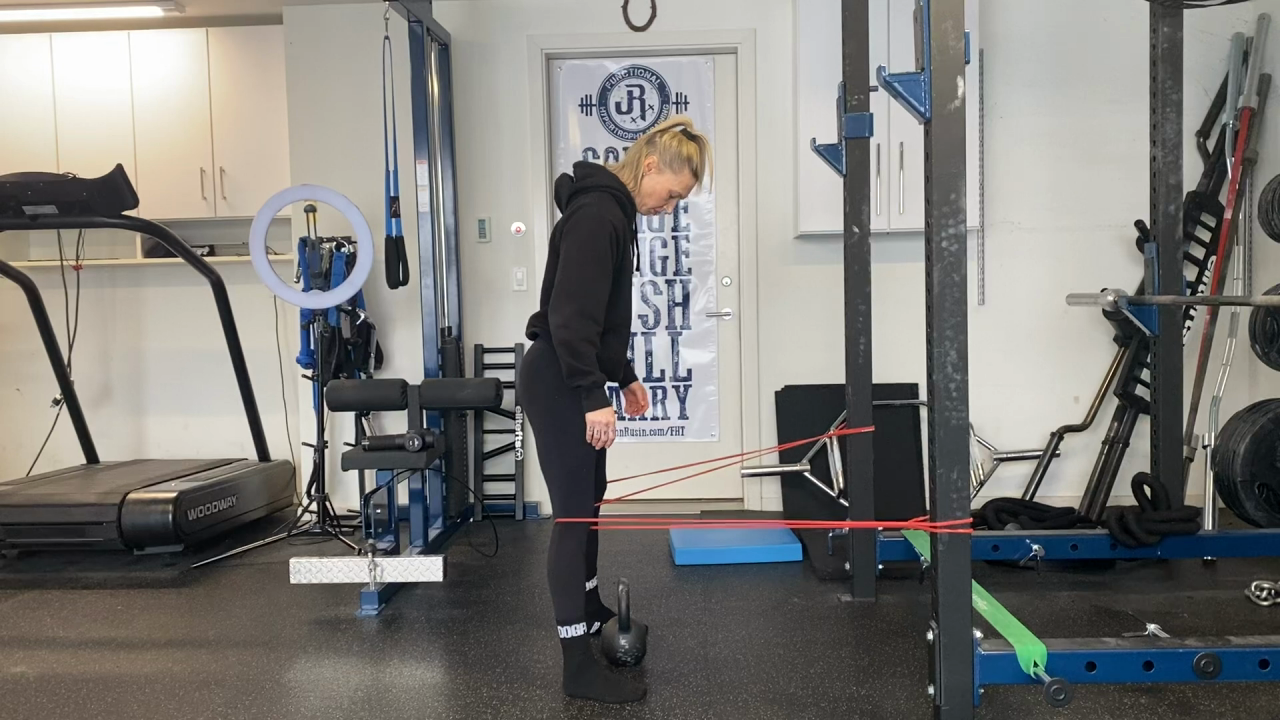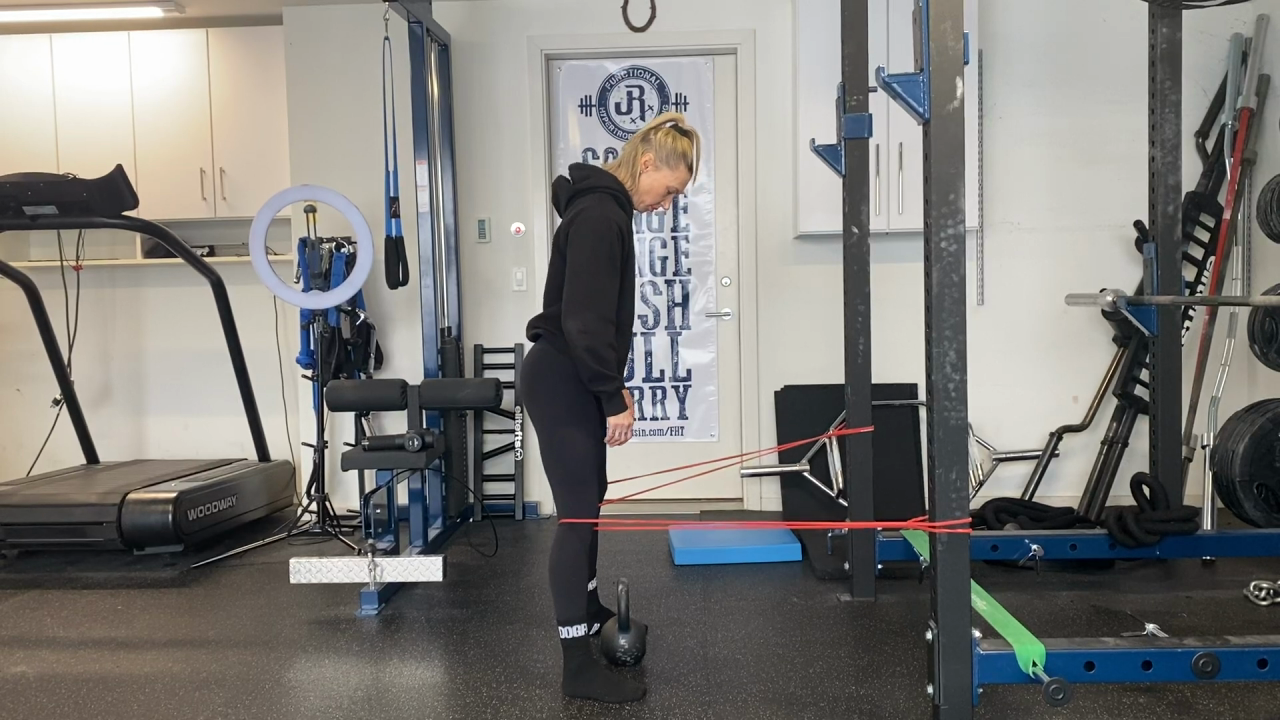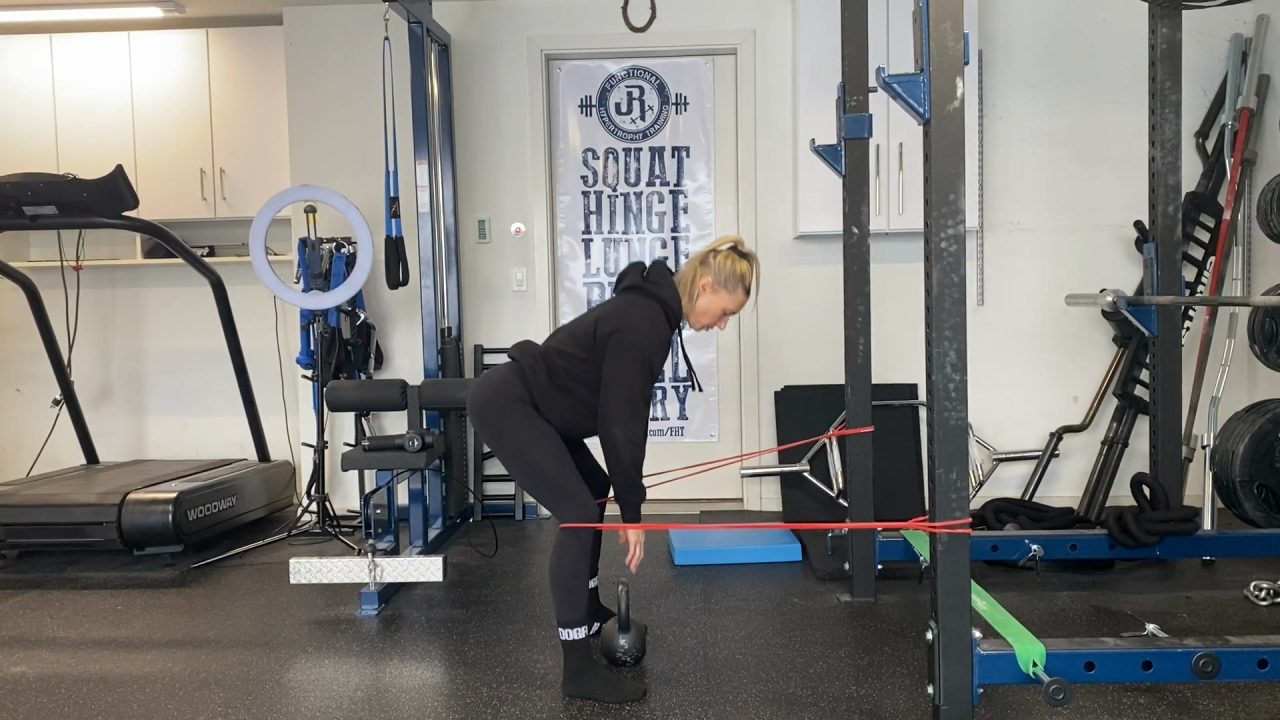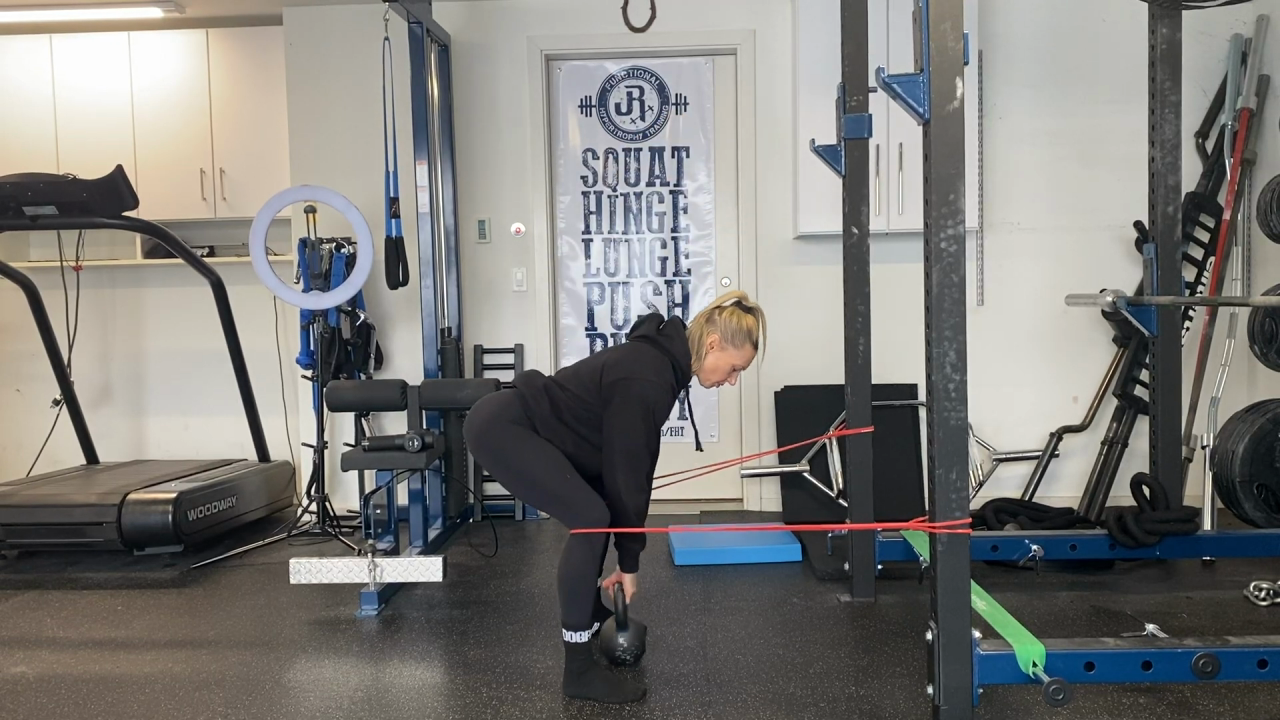
dt=0.7s
person 1, frame 1
left shoulder: (609, 210)
right shoulder: (595, 215)
right elbow: (571, 316)
left wrist: (625, 375)
right wrist: (594, 397)
left hip: (573, 380)
right hip: (558, 383)
left knee: (588, 499)
right knee: (574, 512)
left ankle: (591, 615)
right ankle: (578, 665)
person 1, frame 2
left shoulder: (604, 208)
right shoulder: (598, 215)
right elbow: (585, 320)
left wrist: (613, 385)
right wrist: (611, 398)
left hip: (571, 378)
right hip: (561, 381)
left knee: (589, 501)
right knee: (578, 512)
left ankle: (591, 614)
right ankle: (579, 666)
person 1, frame 3
left shoulder: (651, 312)
right shoulder: (640, 325)
left elbow: (628, 418)
right elbow: (621, 426)
left wrist: (626, 503)
right wrist: (632, 515)
left hip: (527, 403)
right hip: (504, 405)
left knee: (592, 495)
right knee: (578, 513)
left ankle: (591, 614)
right ankle: (578, 667)
person 1, frame 4
left shoulder: (660, 362)
right shoulder: (645, 378)
left elbow: (634, 467)
right elbow: (625, 472)
left wrist: (628, 556)
right wrist: (629, 563)
left hip: (523, 424)
right hip: (500, 428)
left knee: (601, 504)
right knee: (590, 517)
left ankle: (592, 613)
right ankle: (579, 669)
